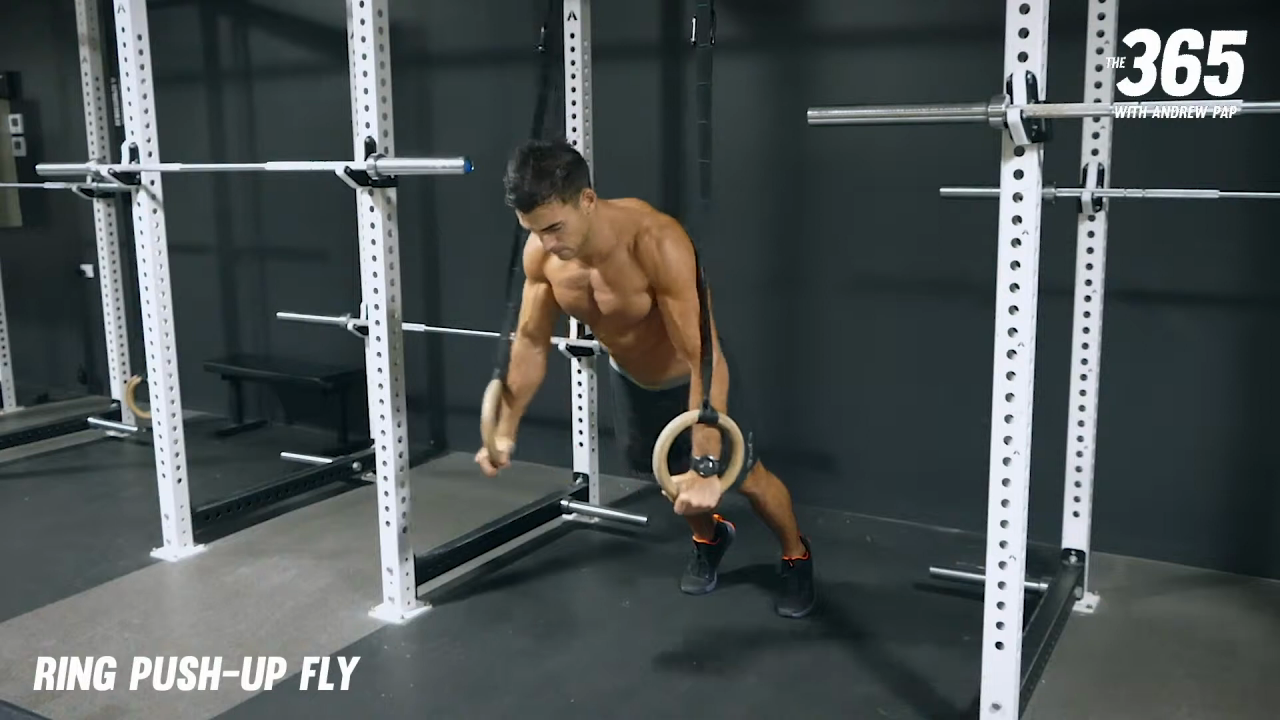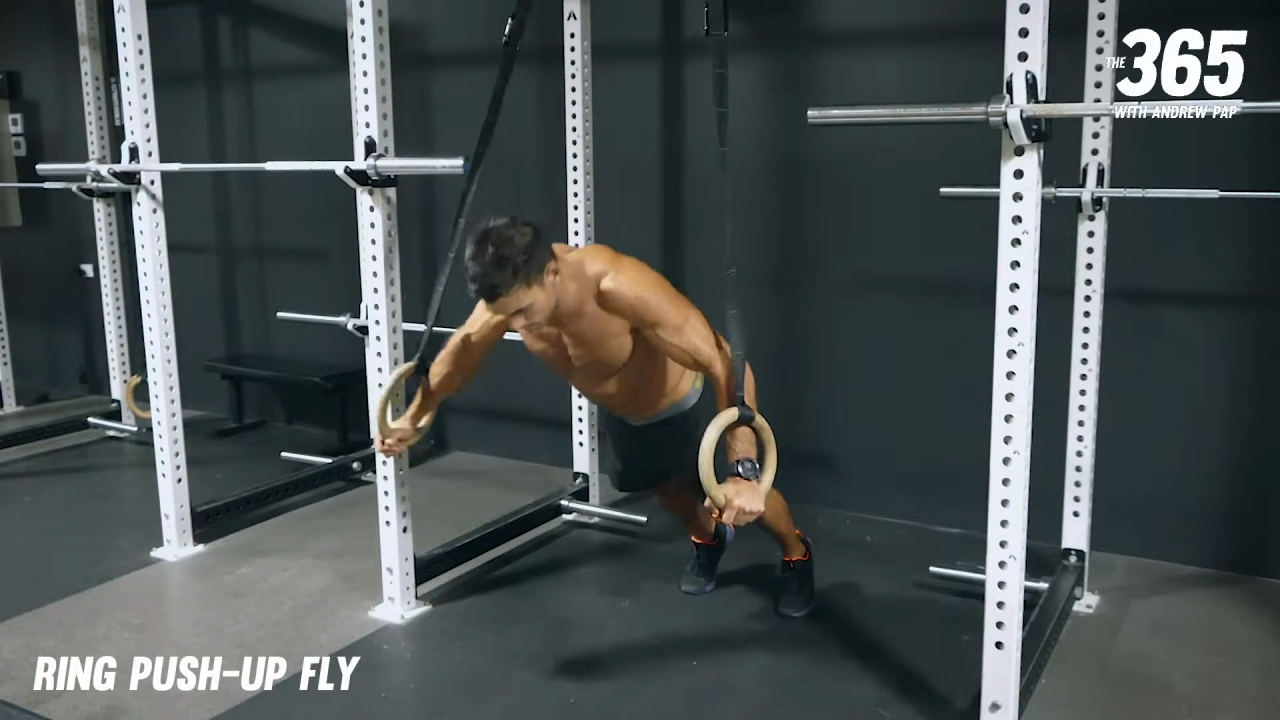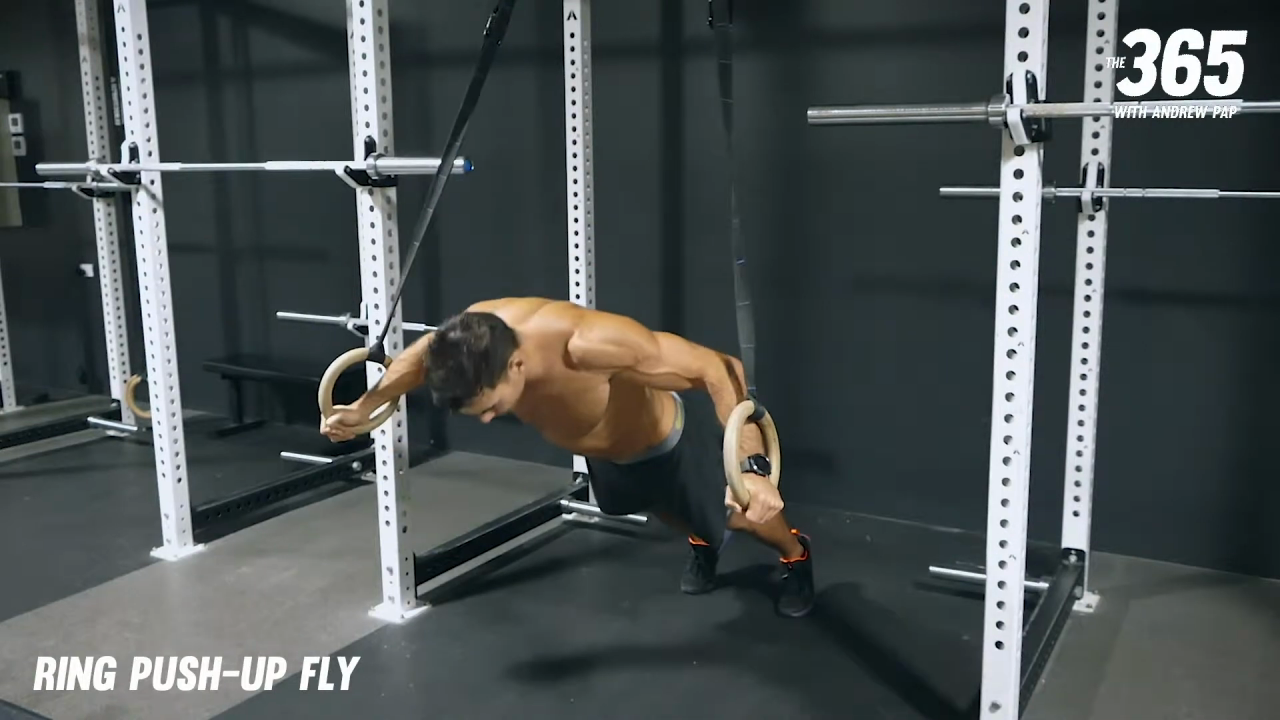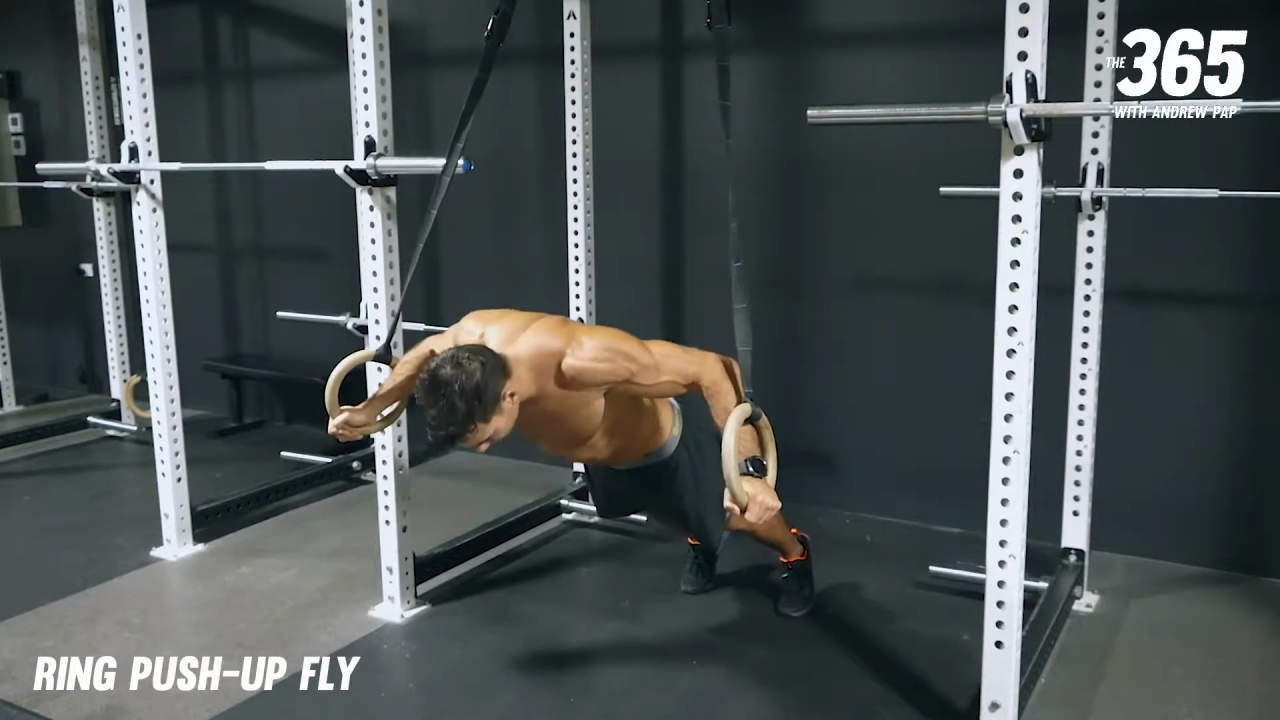
dt=0.5s
person 1, frame 1
left shoulder: (655, 241)
right shoulder: (540, 252)
left elbow: (702, 357)
right elbow: (531, 340)
right wrist: (506, 428)
left hip: (689, 377)
right hip: (630, 378)
left knee: (745, 476)
right knee: (661, 475)
left ankle: (796, 557)
right ankle: (709, 538)
person 1, frame 2
left shoulder: (620, 287)
right shoulder: (515, 291)
left elbow: (725, 364)
right elbow: (465, 346)
left wrist: (743, 470)
right wrist: (414, 418)
left hip: (682, 406)
right hip: (618, 414)
left knee: (744, 496)
right knee: (664, 489)
left ankle: (796, 555)
right ankle: (707, 537)
person 1, frame 3
left shoulder: (585, 343)
right shoulder: (478, 333)
left elbow: (722, 370)
right elbow: (422, 355)
left wrist: (753, 468)
right wrist: (363, 408)
left hip: (666, 442)
right hip: (604, 452)
left knee: (737, 512)
right knee: (658, 509)
left ankle: (796, 554)
right ankle: (702, 542)
person 1, frame 4
left shoulder: (578, 360)
right shoulder: (471, 339)
left elbow: (716, 370)
right elbow: (424, 357)
left wrist: (749, 471)
right wrist: (370, 410)
left hip: (663, 446)
right hip: (603, 456)
left knee: (736, 513)
left ankle: (796, 554)
right ankle: (701, 543)
